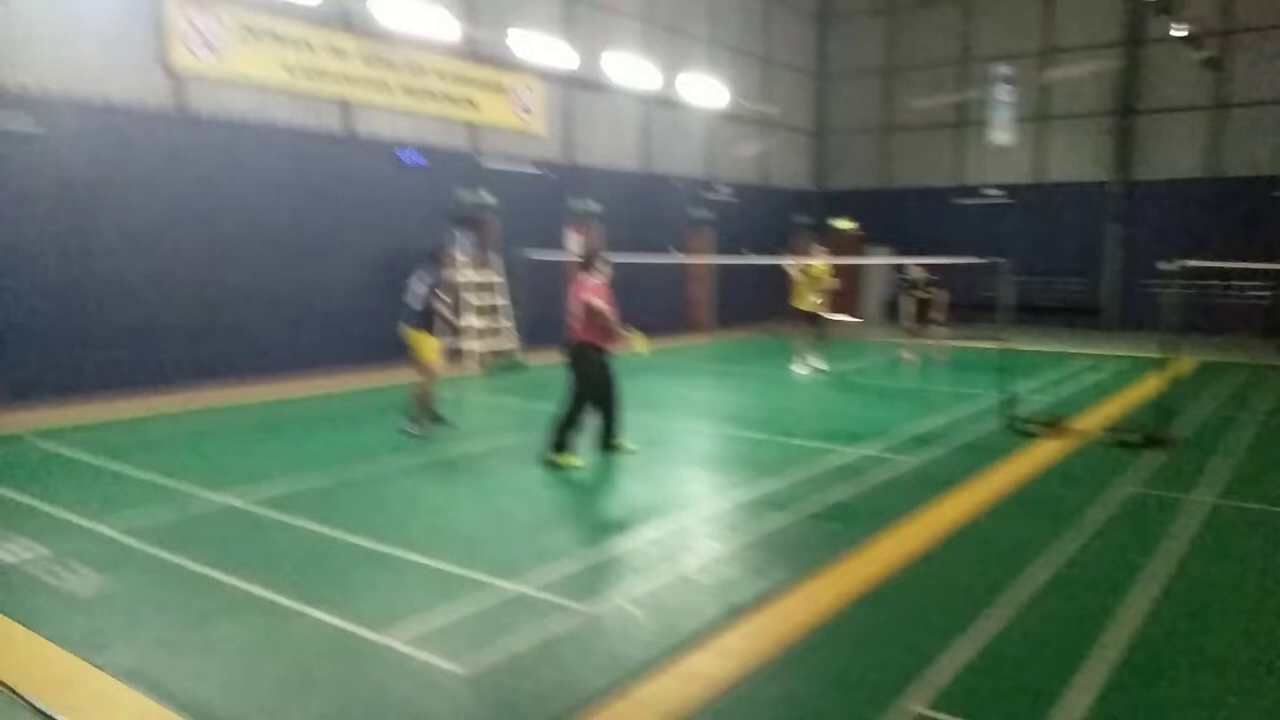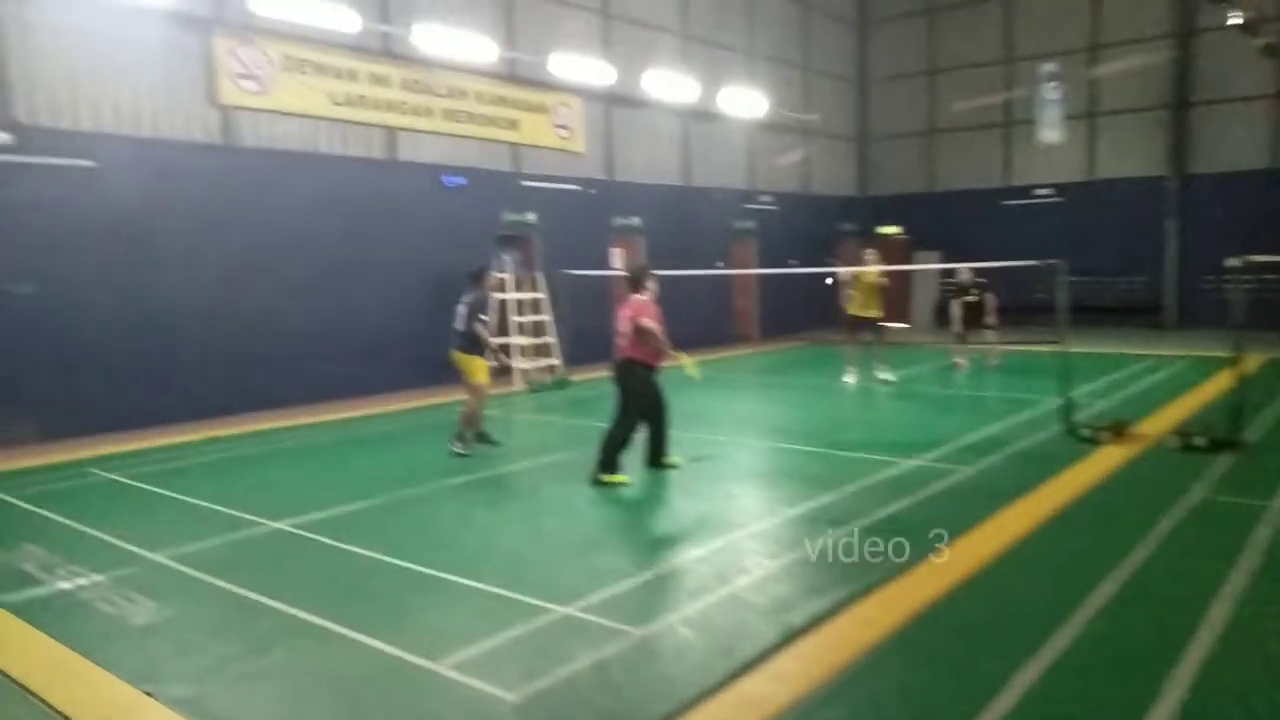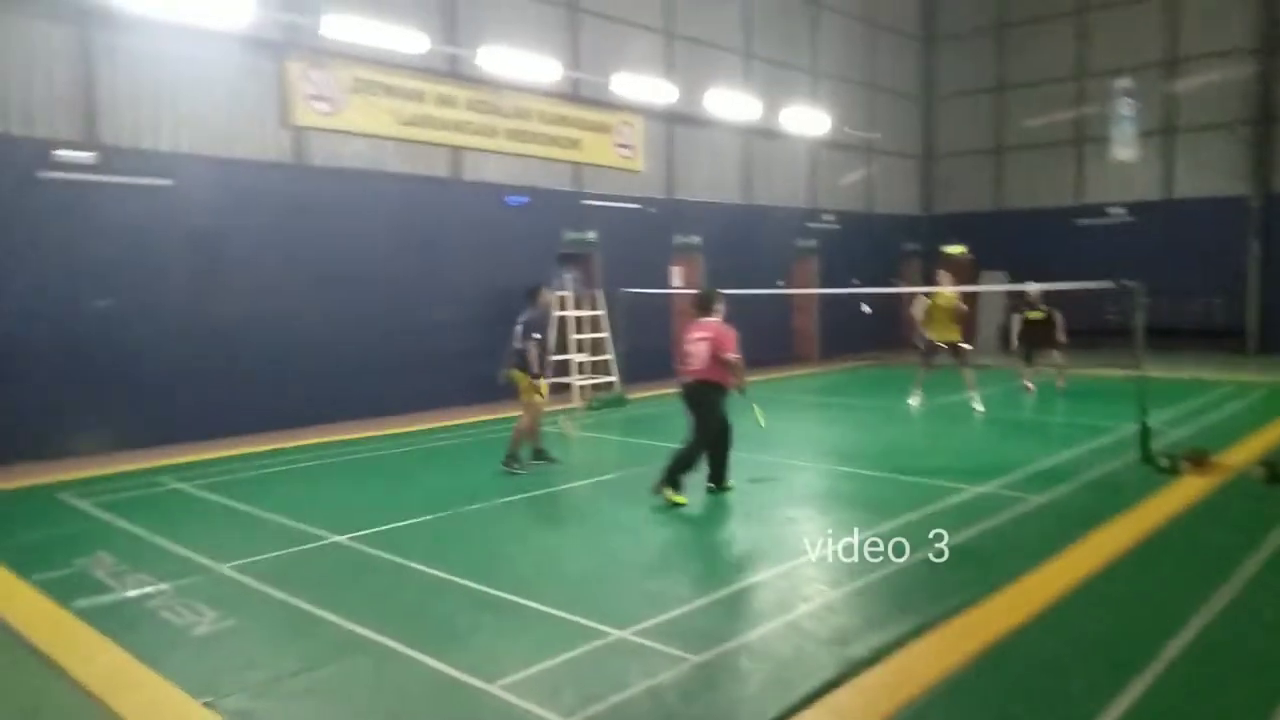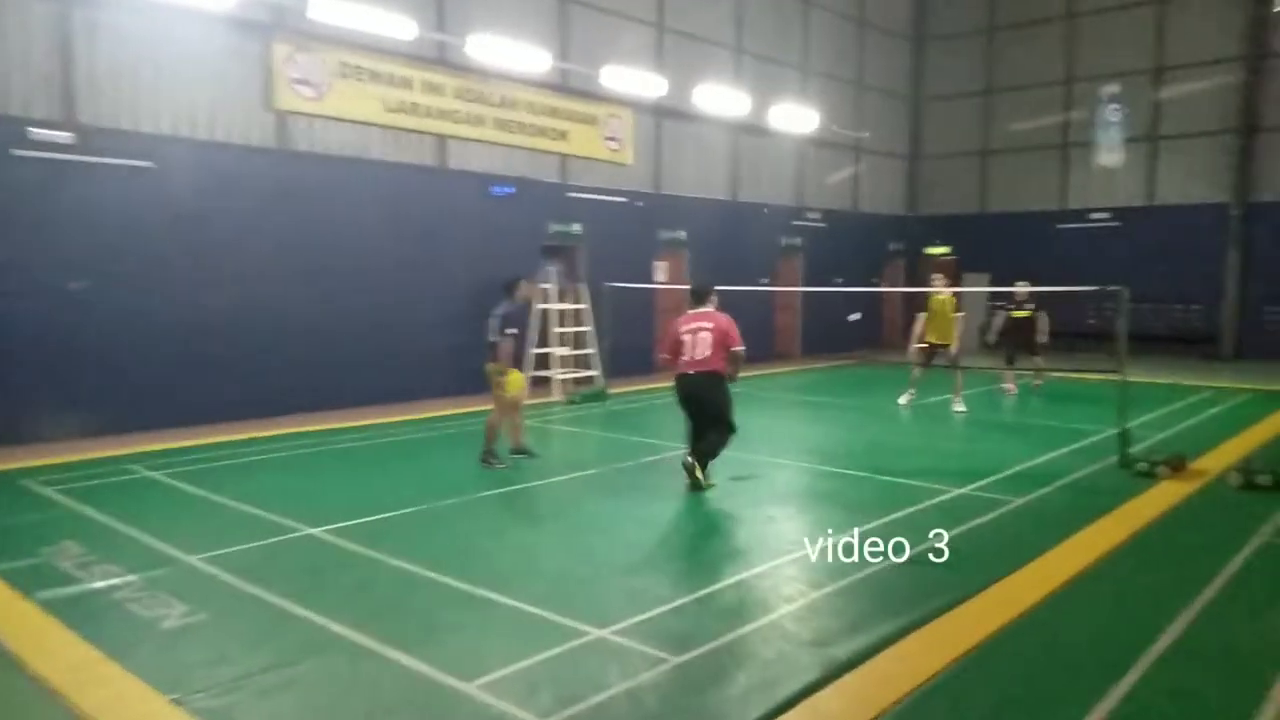
dt=0.2s
person 1, frame 1
left shoulder: (581, 285)
right shoulder: (595, 286)
right elbow: (598, 307)
right wrist: (616, 329)
left hip: (590, 349)
right hip: (587, 351)
left knee: (605, 394)
right knee: (580, 400)
left ankle: (609, 439)
right ankle: (557, 449)
person 1, frame 2
left shoulder: (626, 306)
right shoulder: (645, 305)
right elbow: (648, 327)
right wrist: (664, 349)
left hip: (626, 365)
right hip: (636, 368)
left knee: (656, 409)
right knee: (627, 419)
left ankle: (658, 456)
right ankle: (605, 469)
person 1, frame 3
left shoulder: (690, 331)
right shoulder: (723, 330)
left elbow: (682, 362)
right elbow: (732, 360)
right wrist: (740, 382)
left hip: (691, 388)
right hip: (709, 390)
left knee: (721, 432)
right knee: (700, 440)
left ankle: (717, 480)
right ankle: (668, 484)
person 1, frame 4
left shoulder: (680, 323)
right shoulder: (723, 320)
left elbow: (665, 357)
right elbow: (738, 353)
right wrist: (733, 373)
left hip: (685, 382)
right hip: (712, 380)
left knee: (700, 429)
right knee: (724, 429)
left ankle: (698, 476)
right ankle: (696, 459)
person 2, frame 1
left shoulder: (420, 274)
right shoulder: (436, 280)
right elbow: (437, 307)
right wrist: (453, 324)
left hip: (409, 326)
right hip: (421, 331)
left knee: (429, 373)
right knee: (430, 373)
left ankle: (427, 411)
right ankle: (415, 416)
person 2, frame 2
left shoulder: (468, 298)
right shoulder: (479, 299)
right elbow: (478, 328)
right wrist: (496, 351)
left hip: (462, 350)
right hip: (470, 354)
left knee: (478, 394)
right knee: (477, 395)
left ankle: (478, 432)
right ankle: (460, 436)
person 2, frame 3
left shoulder: (527, 316)
right shoulder: (537, 317)
left elbow: (518, 346)
right elbow: (532, 347)
left wrist: (509, 369)
right wrist: (535, 376)
left hip: (522, 370)
right hip: (529, 373)
left knee: (535, 413)
right knee: (530, 414)
left ankle: (537, 451)
right ankle: (510, 457)
person 2, frame 4
left shoulder: (506, 310)
right shoulder: (512, 312)
left elbow: (500, 341)
right elbow: (505, 343)
left wrist: (501, 369)
right wrist: (501, 372)
left hip: (509, 368)
right hip: (504, 368)
left knee: (516, 405)
right knee: (501, 409)
left ankle: (517, 445)
right ankle: (487, 452)
